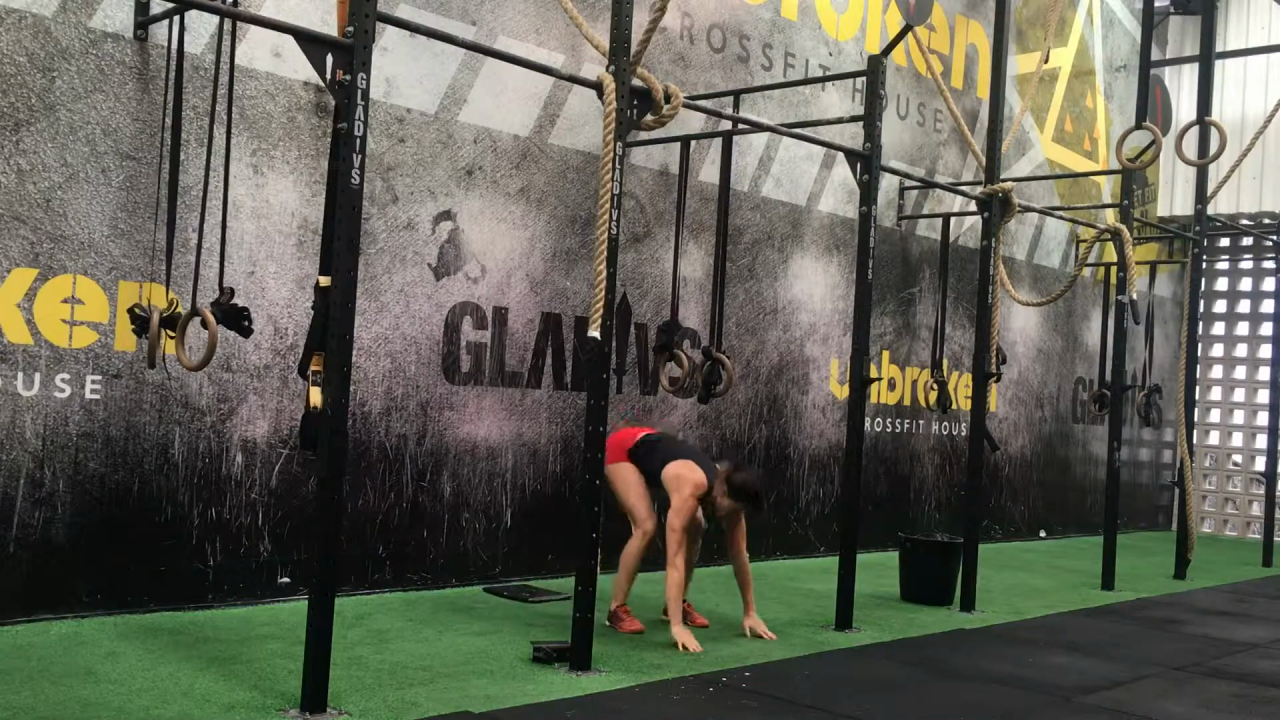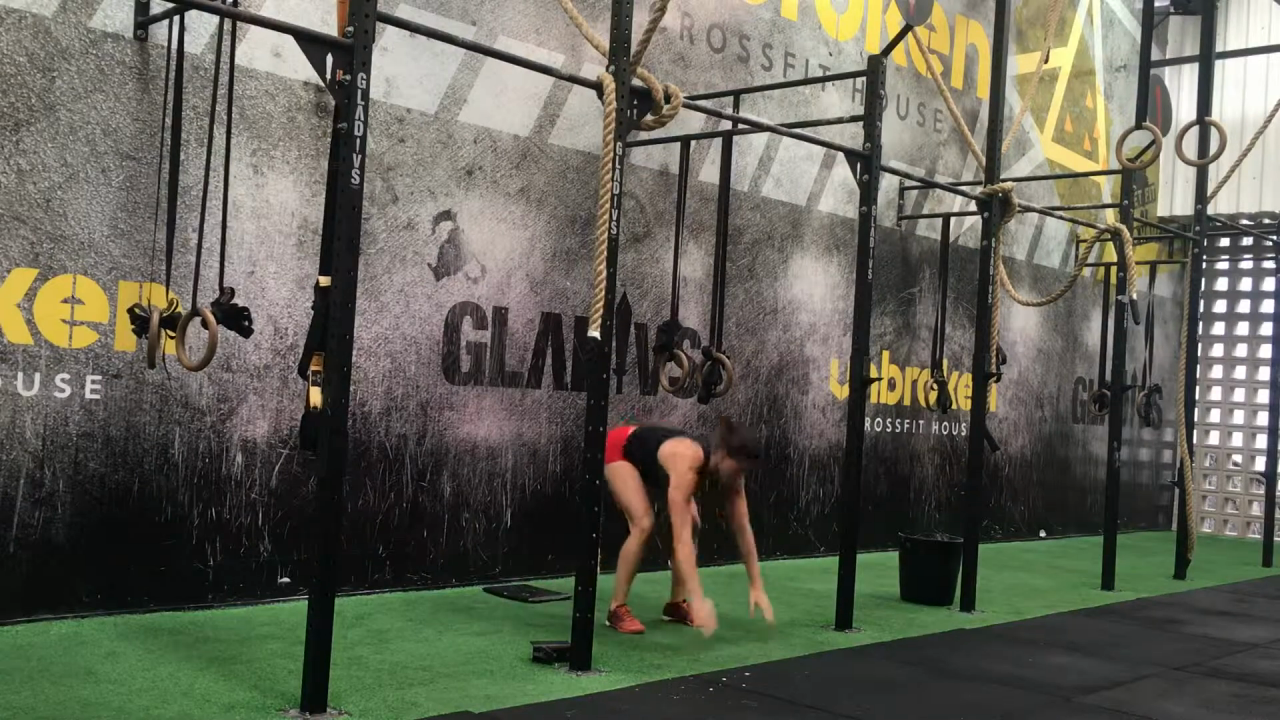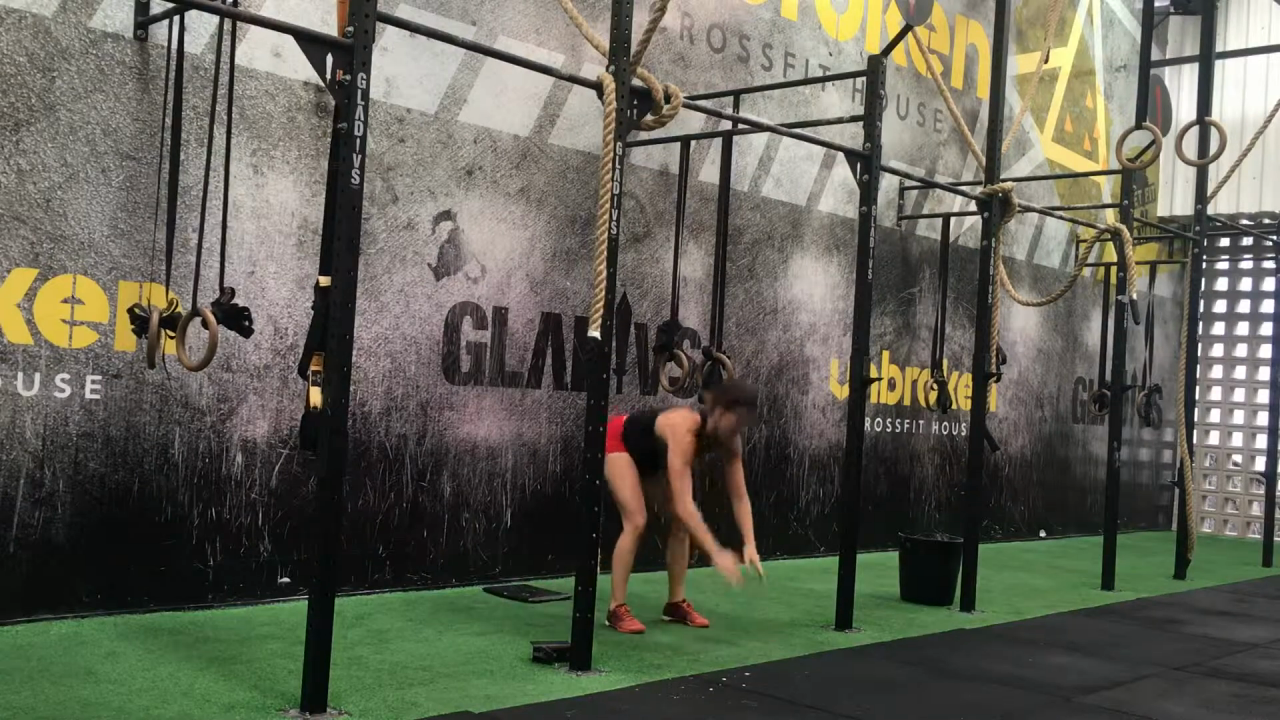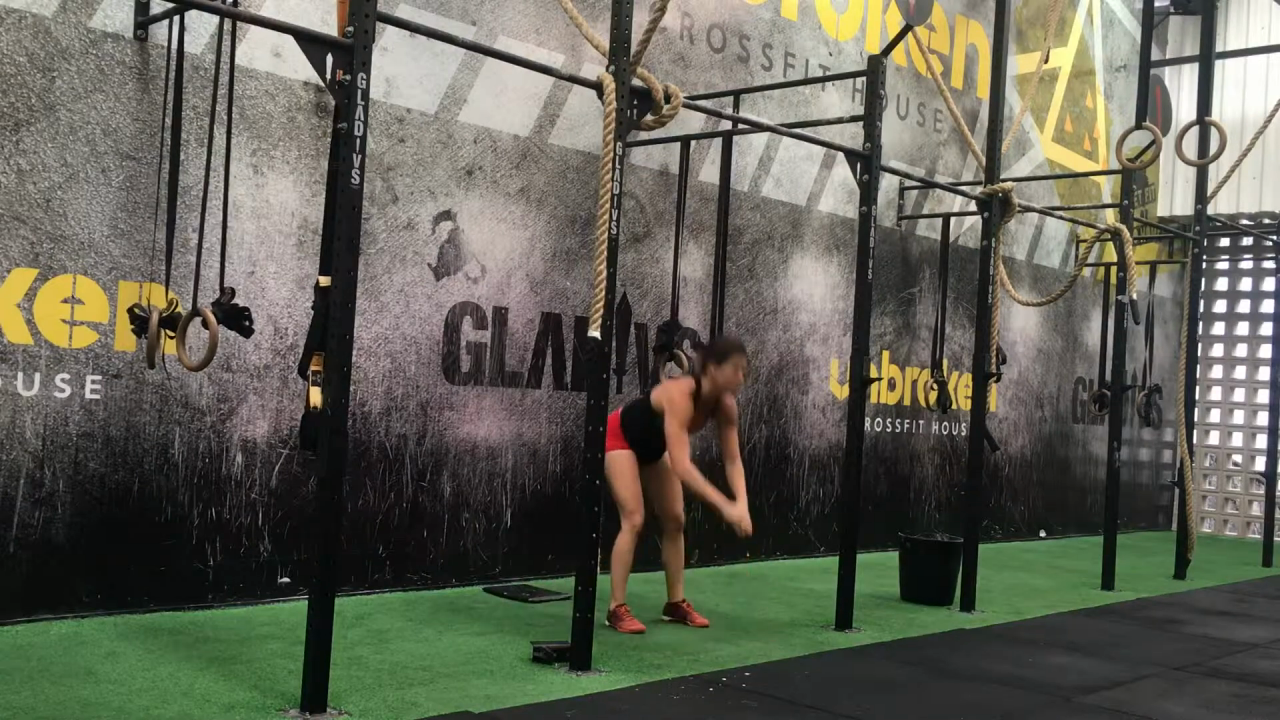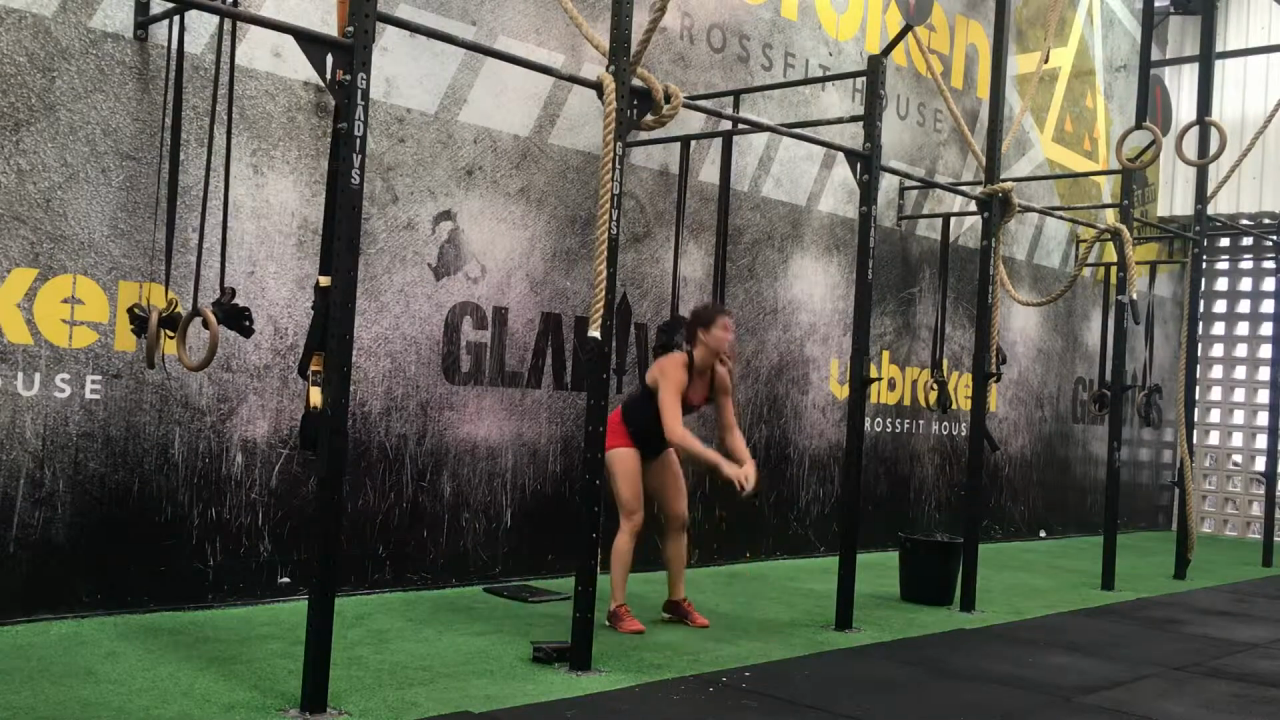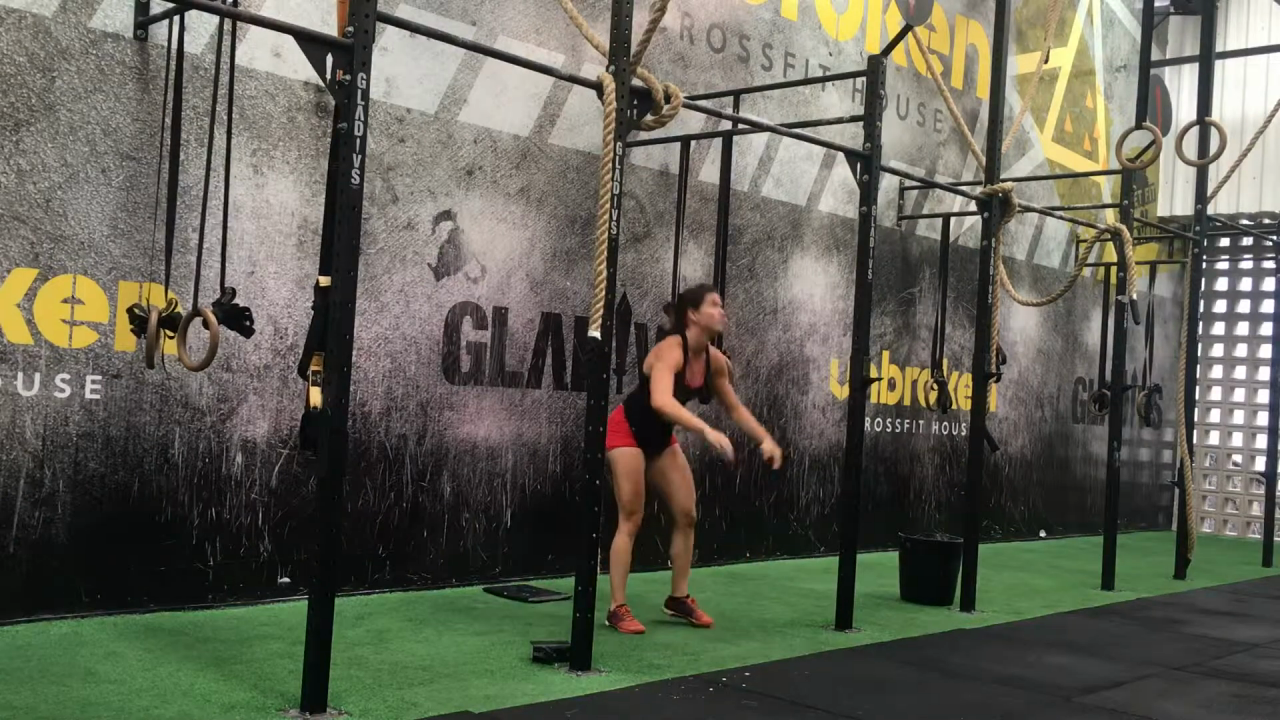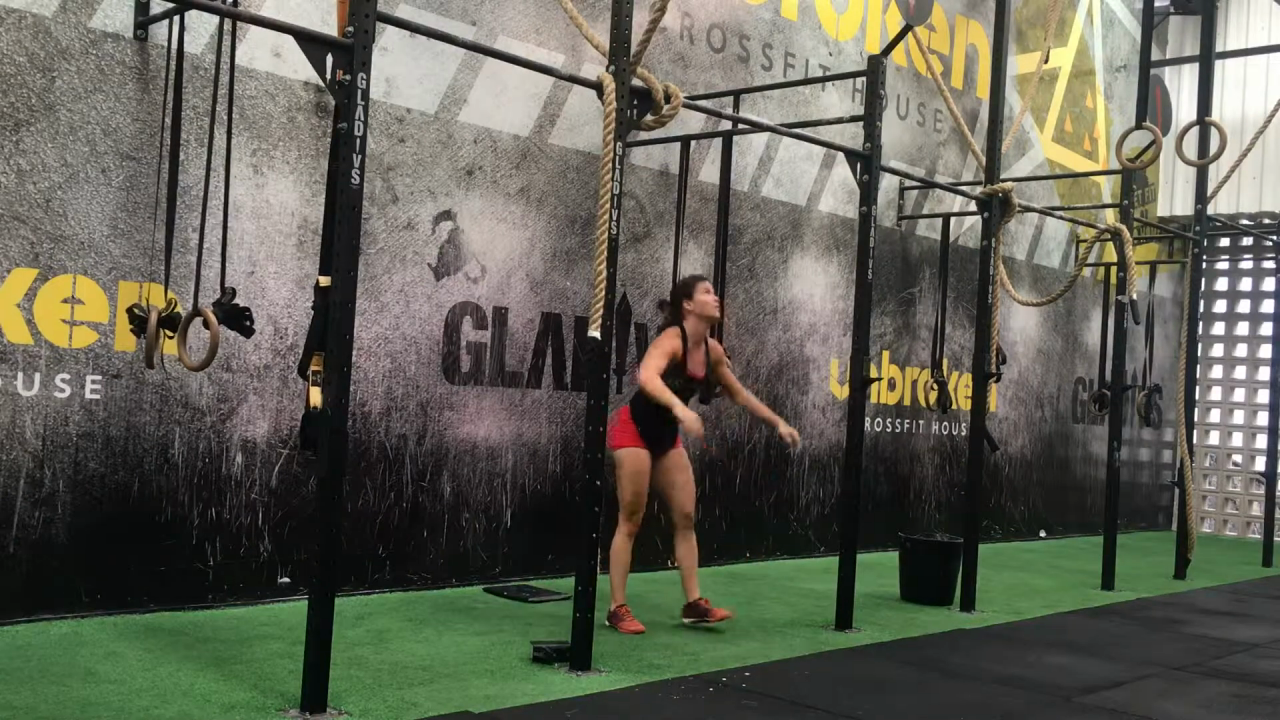
dt=0.1s
person 1, frame 1
left shoulder: (732, 490)
right shoulder: (689, 489)
left elbow: (739, 556)
right elbow: (674, 558)
left wrist: (750, 614)
right wrist: (678, 627)
left hip: (655, 445)
right hip: (624, 448)
left knee: (694, 530)
right knee: (646, 527)
left ankle: (676, 603)
right ankle: (617, 608)
person 1, frame 2
left shoulder: (730, 467)
right shoulder: (687, 465)
left elbow: (743, 530)
right elbow: (680, 538)
left wrist: (755, 586)
right wrist: (697, 598)
left hip: (651, 463)
right hip: (621, 447)
left knee: (692, 524)
right knee: (643, 525)
left ankle: (676, 603)
right ankle: (617, 610)
person 1, frame 3
left shoulder: (729, 439)
right shoulder: (684, 429)
left elbow: (739, 496)
right elbow: (683, 503)
left wrist: (749, 545)
right wrist: (716, 553)
left hip: (652, 456)
right hip: (620, 443)
left knee: (681, 521)
right knee: (636, 521)
left ankle: (676, 603)
right ankle: (617, 609)
person 1, frame 4
left shoulder: (725, 405)
right shoulder: (680, 396)
left elbow: (733, 459)
right elbow: (682, 466)
left wrist: (742, 504)
right wrist: (724, 506)
left hip: (653, 448)
right hip: (621, 438)
left knee: (675, 521)
right knee: (634, 520)
left ankle: (676, 603)
right ankle: (616, 610)
person 1, frame 5
left shoulder: (720, 377)
right shoulder: (673, 368)
left elbow: (730, 429)
right elbow: (674, 432)
left wrist: (747, 464)
right wrist: (722, 463)
left hip: (657, 444)
right hip: (623, 435)
left knee: (679, 519)
right knee: (633, 518)
left ankle: (676, 601)
right ankle: (617, 609)
person 1, frame 6
left shoulder: (715, 360)
right shoulder: (671, 349)
left elbow: (735, 408)
right elbow: (661, 401)
left wrist: (765, 440)
right wrist: (707, 431)
left hip: (662, 438)
right hip: (628, 431)
left knee: (686, 515)
right knee: (631, 518)
left ankle: (679, 597)
right ankle: (617, 609)
person 1, frame 7
left shoulder: (713, 350)
right shoulder: (670, 340)
left elbow: (739, 393)
right elbow: (646, 377)
left wrist: (778, 423)
right wrist: (678, 407)
left hip: (666, 437)
right hip: (633, 431)
left knee: (686, 517)
right knee: (631, 520)
left ankle: (694, 602)
right ankle: (617, 608)
